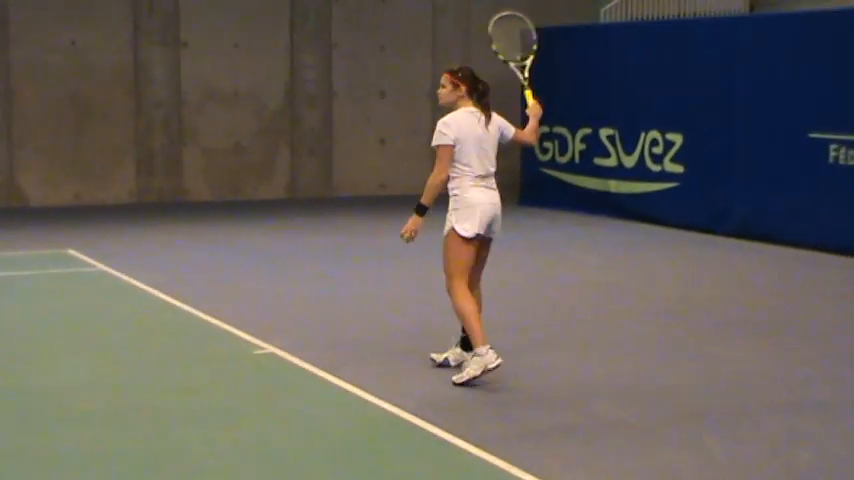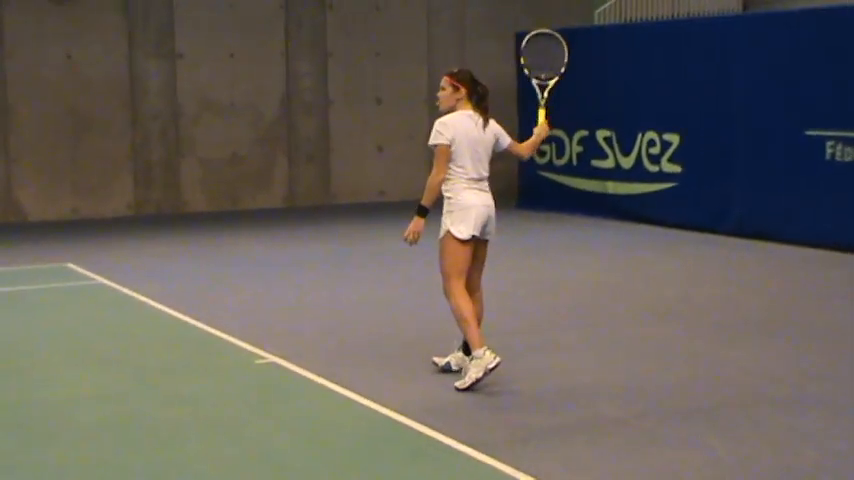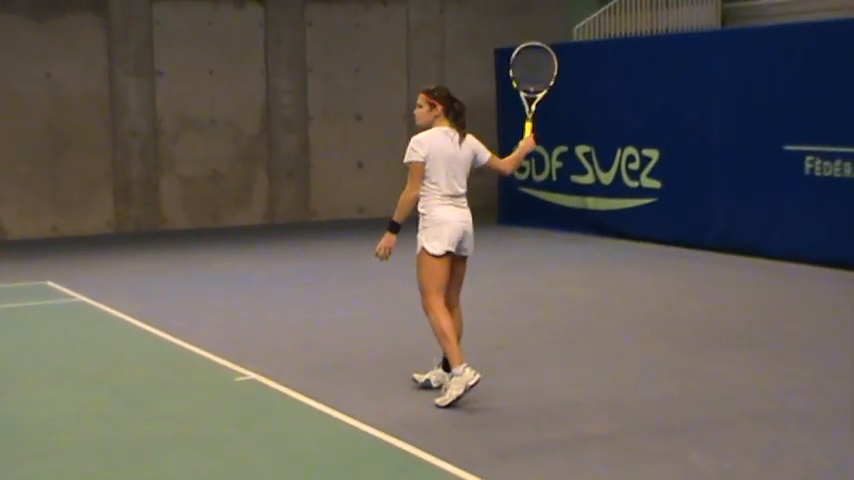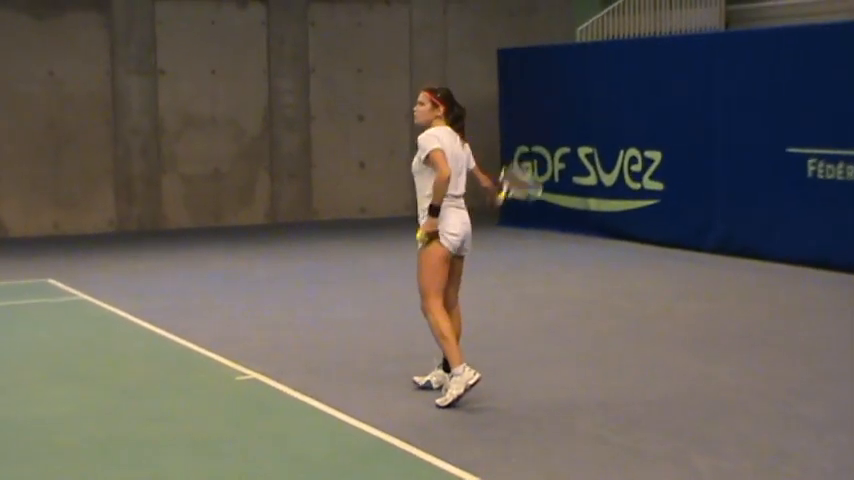
dt=0.5s
person 1, frame 1
left shoulder: (449, 123)
right shoulder: (493, 119)
left elbow: (440, 175)
right elbow: (530, 139)
left wrist: (418, 214)
right wrist: (534, 116)
left hip: (467, 204)
right hip: (491, 202)
left knee: (456, 285)
right knee: (471, 283)
left ankle: (483, 352)
right ankle: (465, 349)
person 1, frame 2
left shoulder: (446, 124)
right shoulder: (489, 125)
left elbow: (439, 175)
right elbow: (523, 152)
left wrist: (420, 215)
right wrist: (540, 134)
left hip: (461, 206)
right hip: (484, 205)
left knee: (454, 286)
right knee: (472, 286)
left ankle: (481, 354)
right ankle: (467, 353)
person 1, frame 3
left shoulder: (421, 141)
right shoulder: (467, 140)
left elbow: (412, 192)
right elbow: (506, 166)
left wrist: (392, 231)
right wrist: (525, 148)
left hip: (437, 223)
right hip: (462, 221)
left knee: (433, 303)
right knee: (451, 303)
left ankle: (461, 371)
right ankle: (446, 370)
person 1, frame 4
left shoulder: (431, 137)
right shoulder: (457, 140)
left elbow: (444, 173)
right elbow: (482, 181)
left wrist: (431, 216)
right wrist: (494, 196)
left hip: (441, 226)
right hip: (458, 224)
left knee: (432, 303)
right knee: (449, 303)
left ankle: (461, 371)
right ankle: (446, 370)
